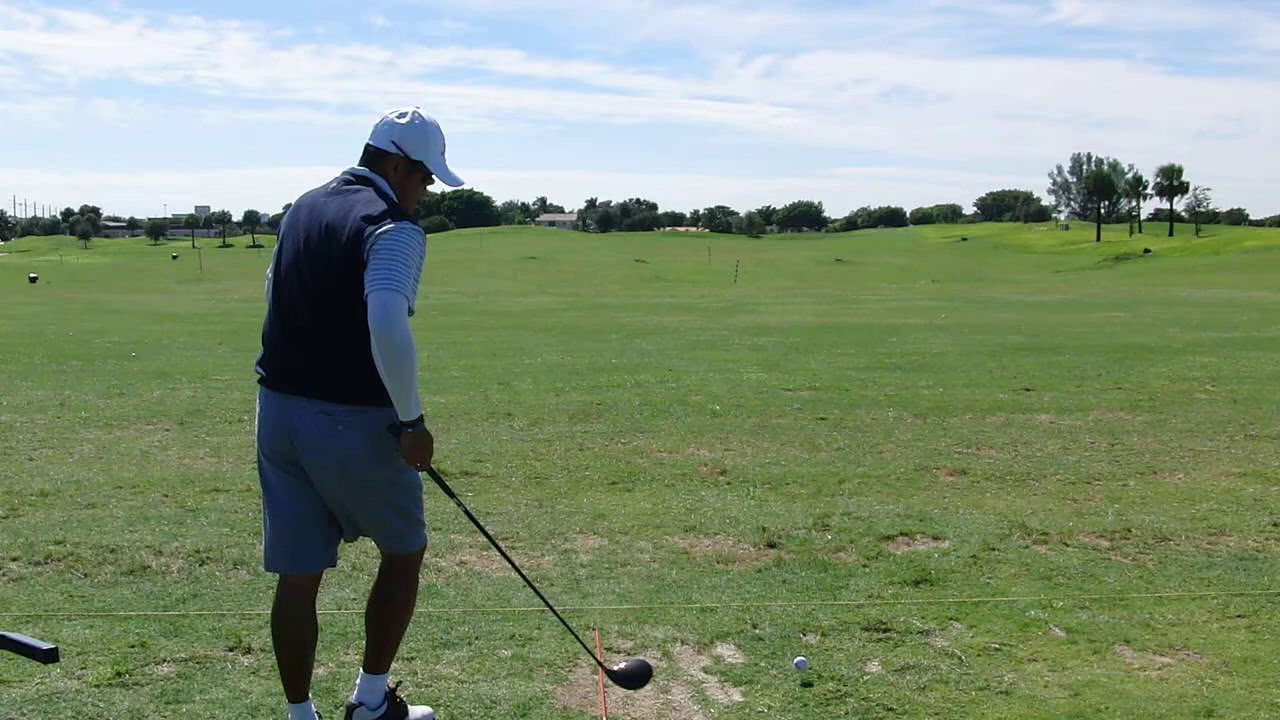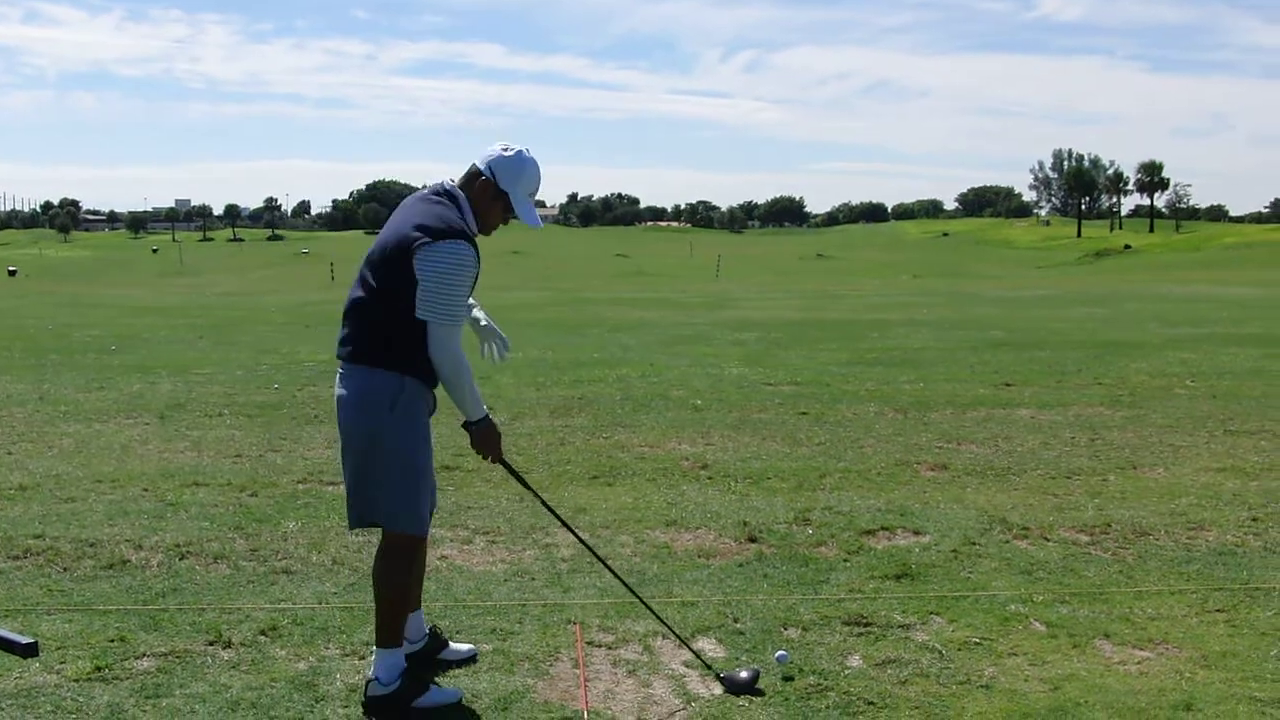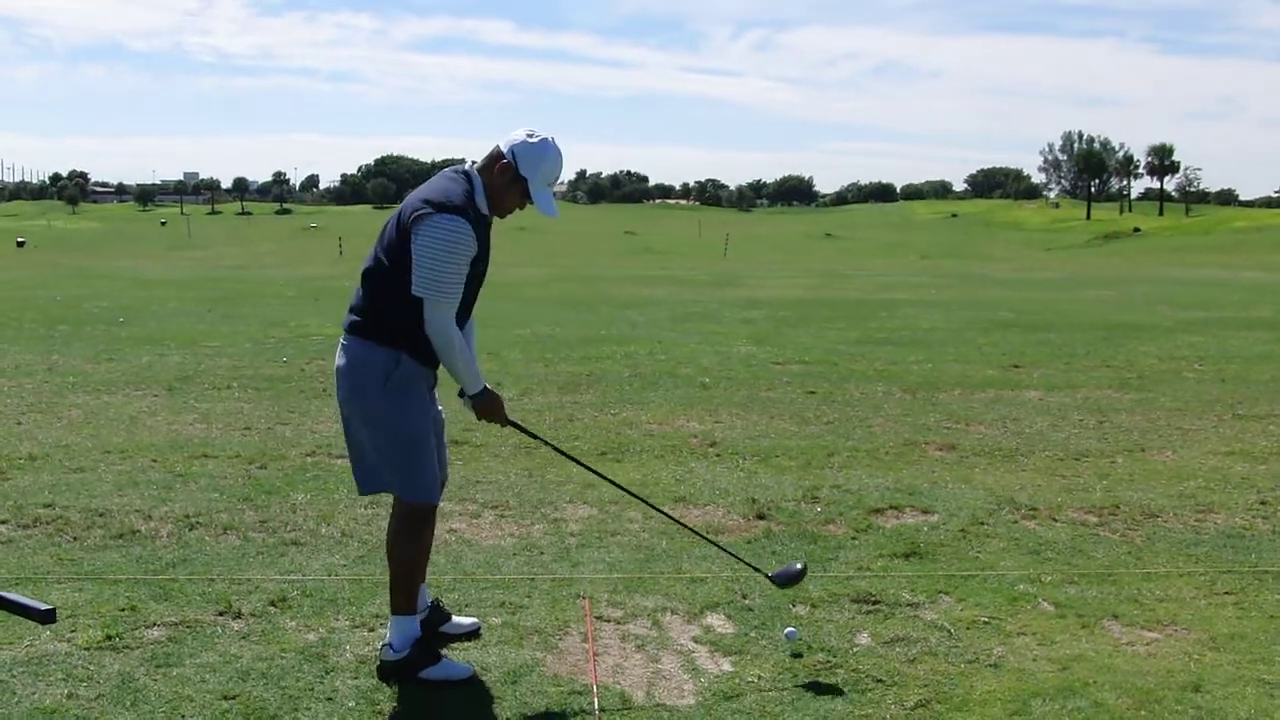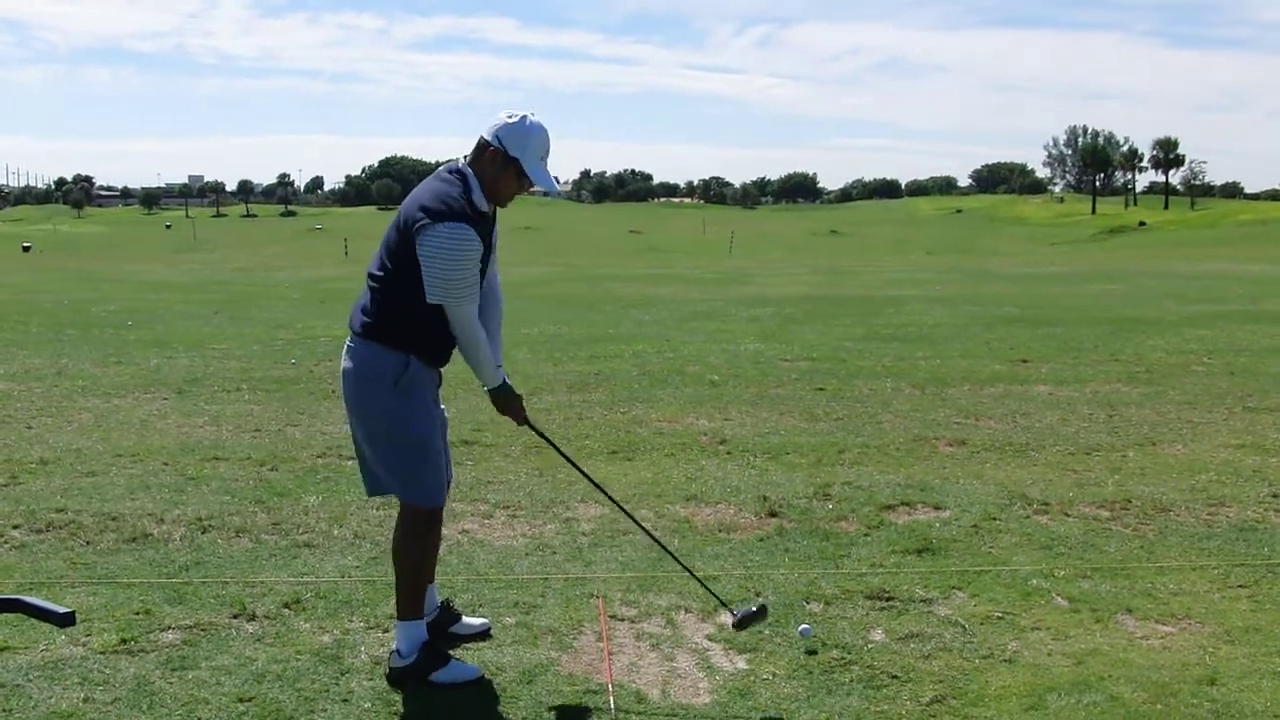
dt=1s
person 1, frame 1
left shoulder: (303, 207)
right shoulder: (394, 229)
right elbow: (389, 330)
right wrist: (412, 420)
left hip: (280, 413)
right hip: (354, 422)
left knee: (297, 576)
right knee: (402, 556)
person 1, frame 2
left shoulder: (428, 205)
right shoulder: (449, 242)
right elbow: (444, 350)
left wrist: (477, 318)
right wrist: (477, 419)
left hip: (379, 385)
right hip: (386, 390)
left knee: (412, 521)
right knee: (403, 529)
left ankle: (414, 638)
person 1, frame 3
left shoulder: (466, 203)
right shoulder: (450, 219)
left elbow: (456, 311)
right elbow: (437, 323)
left wrist: (474, 378)
right wrist: (475, 390)
left hip: (404, 362)
right hip: (382, 364)
left knee: (425, 493)
right knee: (416, 499)
left ankle: (420, 609)
right ankle: (402, 645)
person 1, frame 4
left shoulder: (471, 200)
right shoulder: (451, 221)
left elbow: (488, 292)
right elbow: (462, 321)
left wrist: (497, 376)
right wrist: (496, 386)
left hip: (409, 364)
right hip: (388, 366)
left knee: (433, 491)
right knee: (421, 502)
left ankle: (428, 609)
right ankle: (410, 650)
